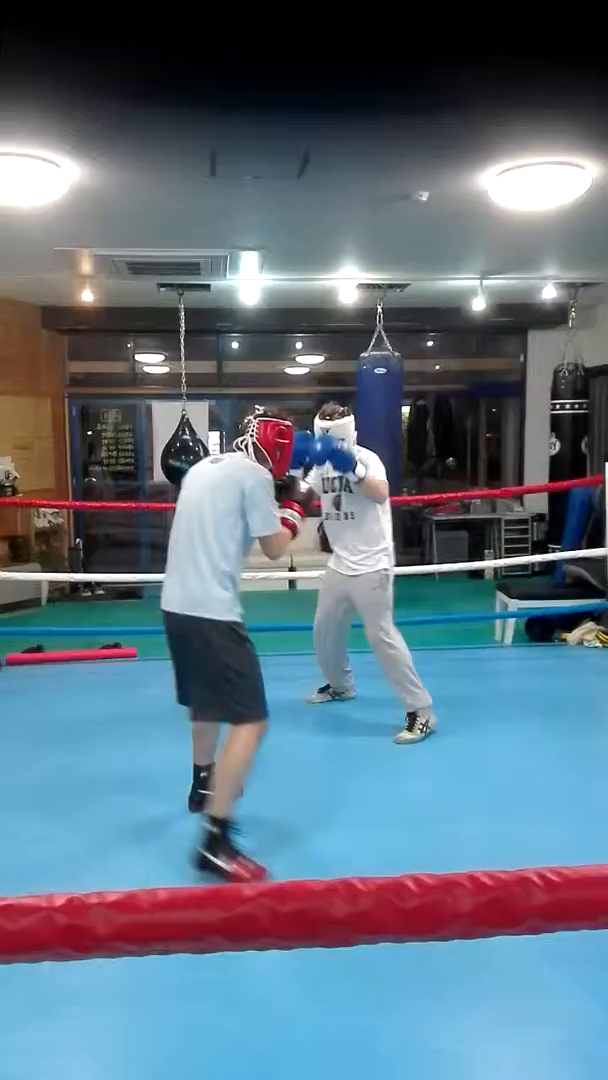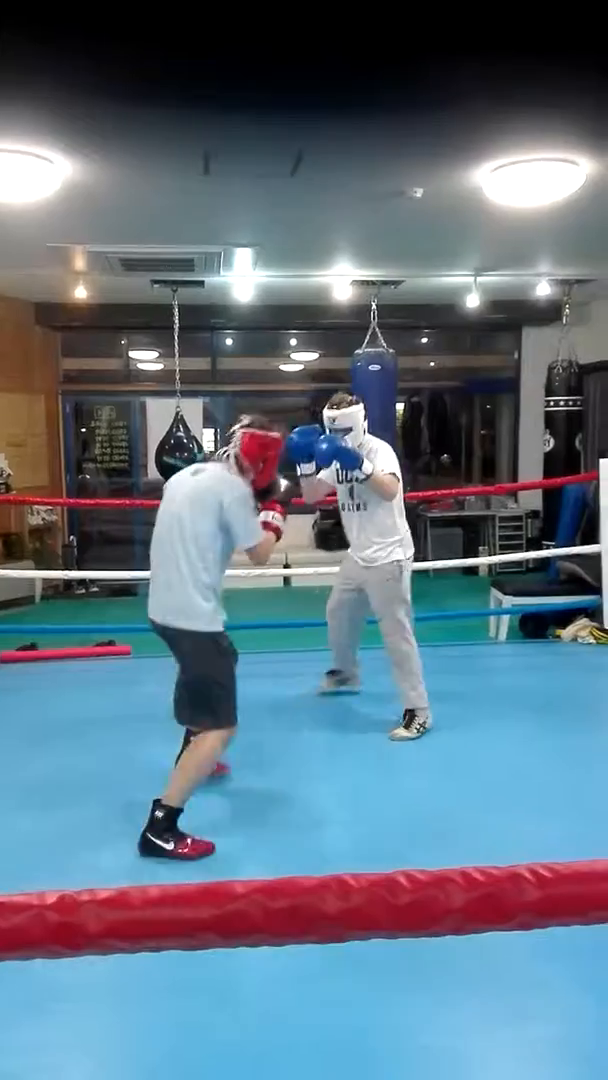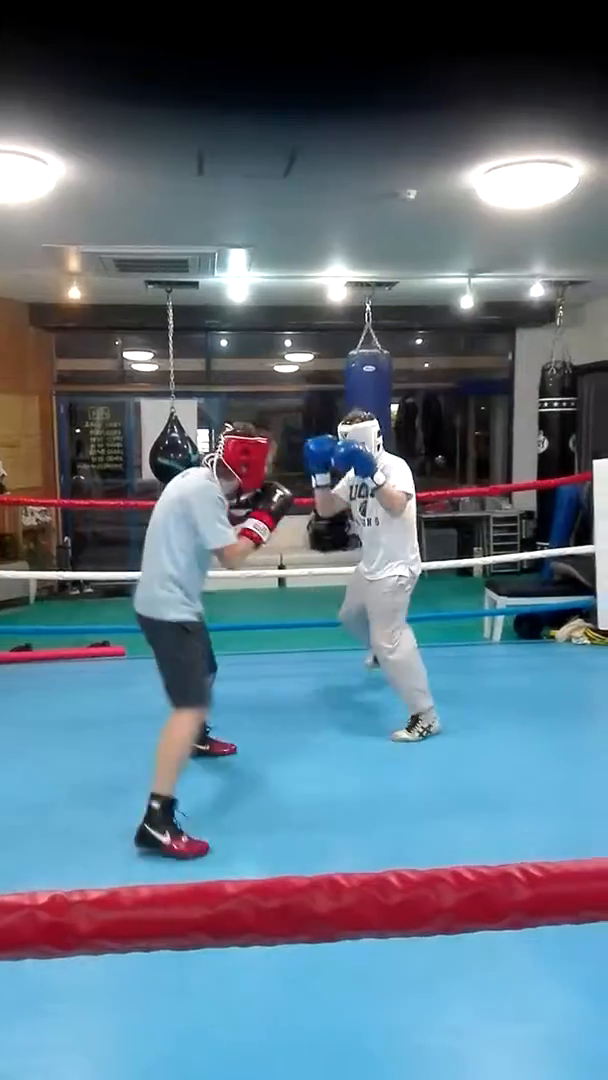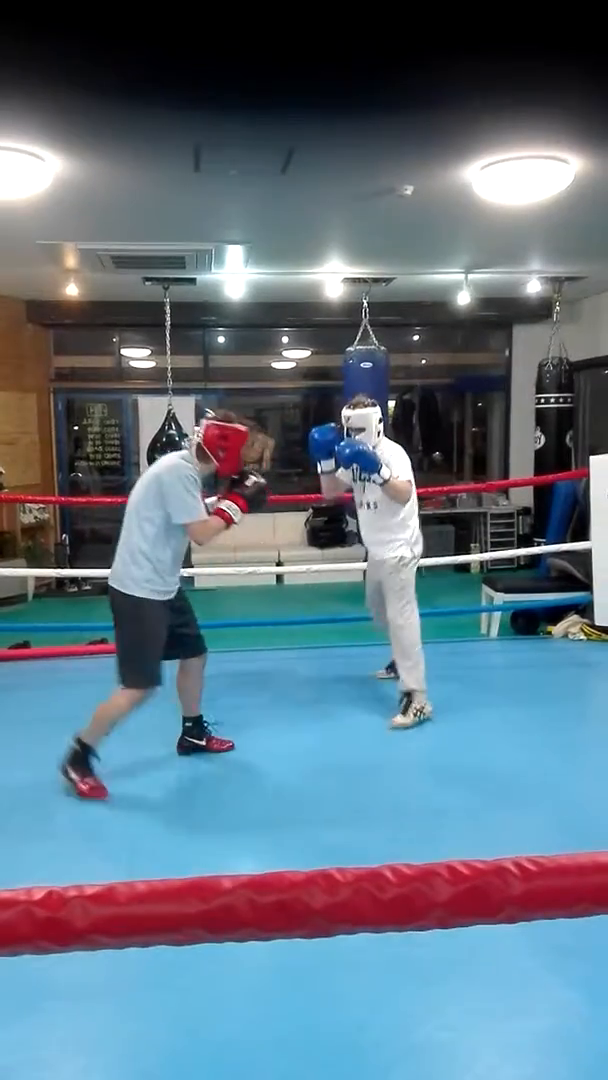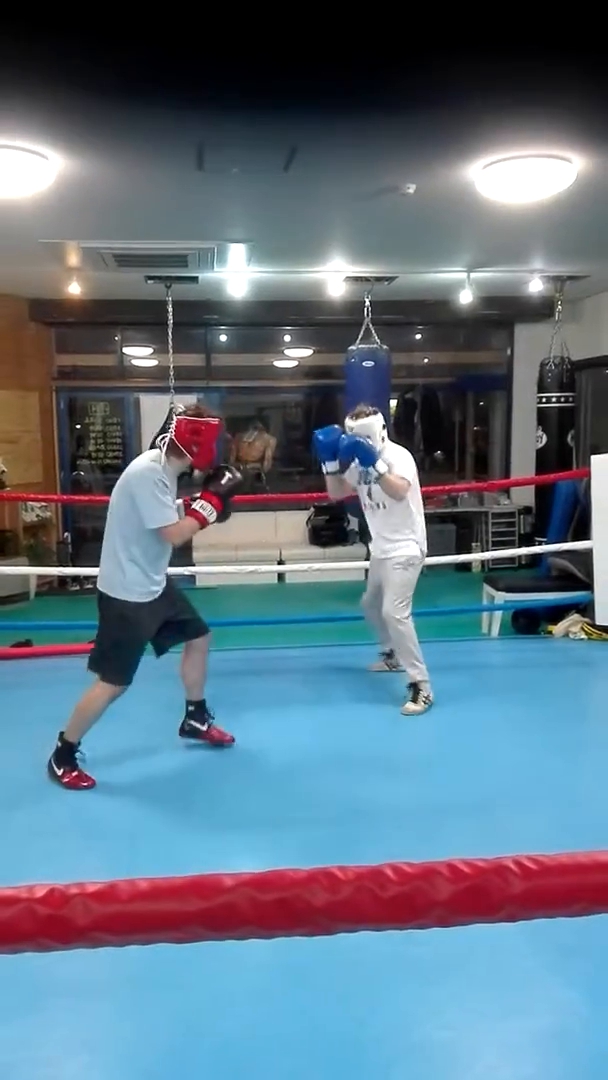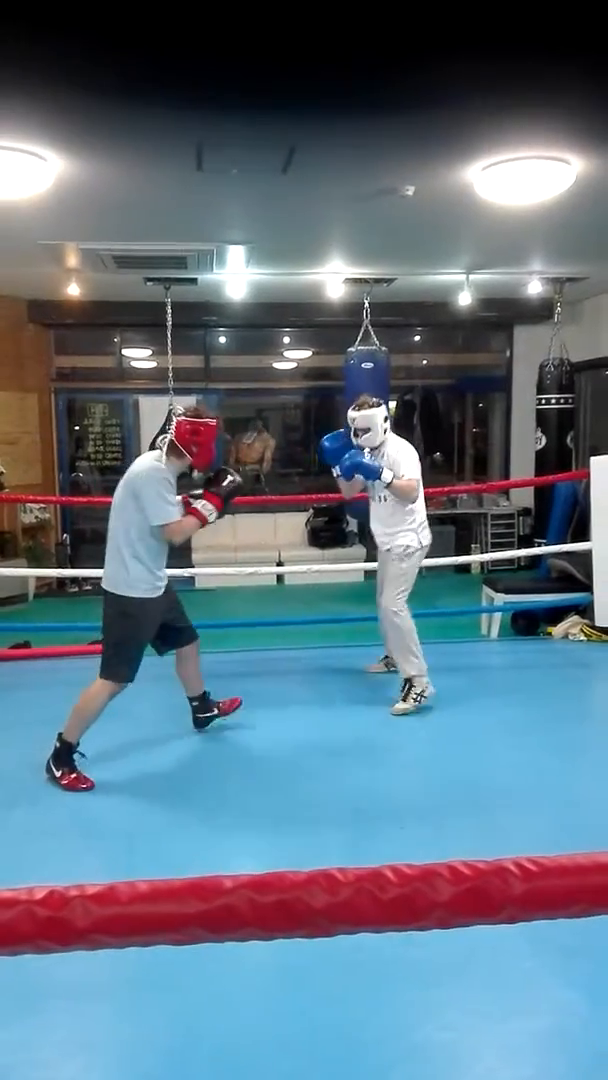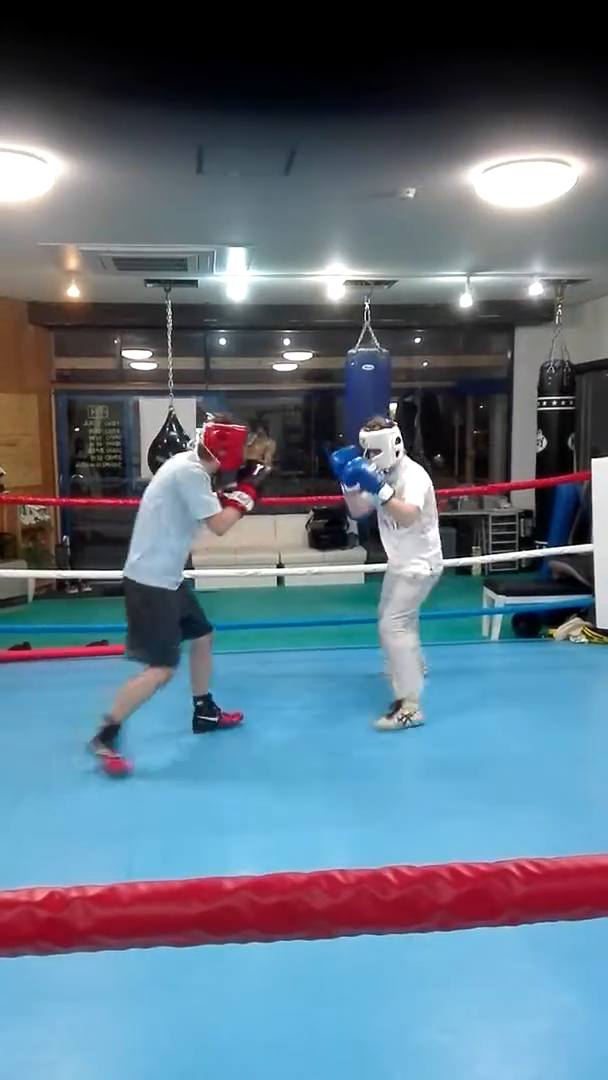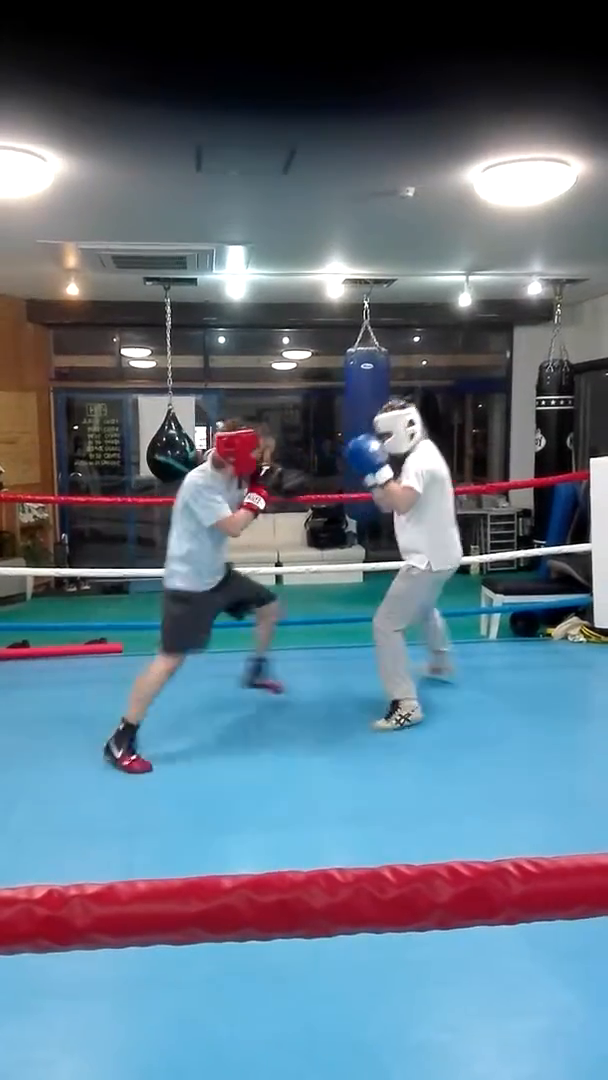
dt=0.2s
person 1, frame 1
left shoulder: (201, 469)
right shoulder: (254, 476)
right elbow: (275, 548)
right wrist: (292, 507)
left hip: (176, 604)
right hip: (211, 610)
left knee: (206, 697)
right knee: (250, 722)
left ankle: (204, 785)
right ankle: (216, 841)
person 1, frame 2
left shoulder: (186, 476)
right shoulder: (231, 487)
right elbow: (259, 554)
right wrist: (273, 508)
left hip: (165, 607)
right hip: (194, 616)
left knee: (201, 685)
right knee: (218, 727)
left ankle: (192, 757)
right ankle: (160, 827)
person 1, frame 3
left shoulder: (196, 479)
right shoulder: (203, 490)
right elbow: (231, 556)
left wrist: (248, 510)
right wrist: (264, 515)
left hip: (176, 604)
right hip: (168, 611)
left knee: (204, 671)
right knee: (189, 707)
left ankle: (199, 738)
right ankle: (158, 817)
person 1, frame 4
left shoulder: (185, 468)
right shoulder: (177, 470)
left elbow: (195, 519)
right elbow: (200, 533)
left wrist: (232, 500)
right wrist: (238, 501)
left hip: (165, 587)
right hip: (138, 590)
left knee: (195, 657)
right knee: (138, 688)
left ankle: (193, 733)
right ankle: (78, 757)
person 1, frame 5
left shoulder: (163, 467)
right shoulder: (148, 472)
left elbow: (170, 518)
right elbow: (173, 535)
left wrist: (208, 497)
right wrist: (212, 500)
left hip: (154, 583)
right hip: (127, 592)
left knee: (198, 638)
right knee: (112, 682)
left ankle: (196, 719)
right ankle: (62, 756)
person 1, frame 6
left shoulder: (161, 466)
right shoulder: (153, 471)
left elbow: (172, 513)
right elbow: (175, 532)
left wrist: (198, 501)
right wrist: (211, 503)
left hip: (151, 584)
right hip: (130, 590)
left knee: (187, 644)
right knee: (114, 679)
left ankle: (203, 708)
right ankle: (61, 758)
person 1, frame 7
left shoulder: (189, 466)
right shoulder: (188, 471)
left elbow: (212, 509)
right elbow: (220, 525)
left wrist: (236, 488)
right wrist: (248, 490)
left hip: (167, 576)
right hip: (151, 580)
left knee: (202, 639)
right knee: (161, 668)
left ankle: (205, 712)
right ankle: (107, 734)
person 1, frame 8
left shoulder: (227, 474)
right shoulder: (199, 481)
right elbow: (233, 526)
right wrist: (260, 492)
left hip: (215, 573)
right hip: (189, 581)
left knee: (268, 607)
right knee: (172, 658)
left ankle: (256, 669)
right ankle: (122, 739)
person 2, frame 1
left shoulder: (366, 459)
right shoulder: (323, 464)
left elbow: (381, 494)
left wrist: (351, 468)
right wrist: (296, 468)
left hip: (372, 566)
right hip: (340, 565)
left knee: (382, 638)
right knee: (325, 629)
left ankle: (421, 711)
right ankle: (339, 684)
person 2, frame 2
left shoulder: (379, 449)
right shoulder: (337, 458)
left elbow: (390, 490)
right elbow: (311, 496)
left wrist: (358, 463)
right wrist: (305, 462)
left hip: (389, 556)
right hip: (360, 555)
left knee: (396, 632)
right knee: (339, 616)
left ankle: (418, 710)
right ankle: (345, 672)
person 2, frame 3
left shoulder: (394, 467)
right shoulder: (353, 471)
left elbow: (399, 507)
right elbow: (326, 510)
left wrist: (373, 474)
right wrist: (320, 473)
left hip: (395, 570)
right hip: (369, 567)
left knee: (390, 640)
right knee: (351, 618)
left ankle: (423, 714)
right ankle: (384, 653)
person 2, frame 4
left shoulder: (393, 453)
right shoulder: (356, 458)
left elbow: (404, 494)
right elbow: (330, 492)
left wrist: (376, 469)
right wrist: (325, 459)
left hip: (400, 549)
right hip: (378, 550)
left knee: (400, 616)
right knee: (379, 610)
left ankle: (416, 696)
right ankle: (400, 662)
person 2, frame 5
left shoulder: (397, 456)
right shoulder: (360, 459)
left elbow: (400, 492)
right elbow: (336, 493)
left wrist: (374, 465)
right wrist: (330, 460)
left hip: (405, 550)
right hip: (381, 549)
left knee: (395, 613)
right knee: (371, 606)
left ankle: (420, 686)
right ankle: (394, 654)
person 2, frame 6
left shoulder: (400, 450)
right shoulder: (368, 453)
left elbow: (412, 492)
right elbow: (350, 491)
left wrist: (380, 475)
right wrist: (341, 465)
left hip: (408, 541)
right hip: (388, 541)
left knee: (392, 605)
right knee: (386, 603)
left ankle: (418, 682)
right ankle: (395, 656)
person 2, frame 7
left shoulder: (412, 475)
right shoulder: (386, 474)
left elbow: (407, 517)
right elbow: (358, 511)
left wrist: (378, 488)
right wrist: (351, 481)
left hip: (419, 565)
right hip: (403, 563)
left knee: (393, 625)
right knee: (399, 612)
left ankle: (407, 705)
right ankle: (412, 665)
person 2, frame 8
left shoulder: (420, 460)
right shoulder: (420, 457)
left elbow: (399, 504)
right elbow: (391, 503)
left wrist: (376, 469)
right wrist: (373, 470)
left hip: (426, 560)
right hip: (441, 556)
left knee: (386, 626)
right knee: (424, 612)
left ankle: (405, 706)
right ankle: (440, 662)
